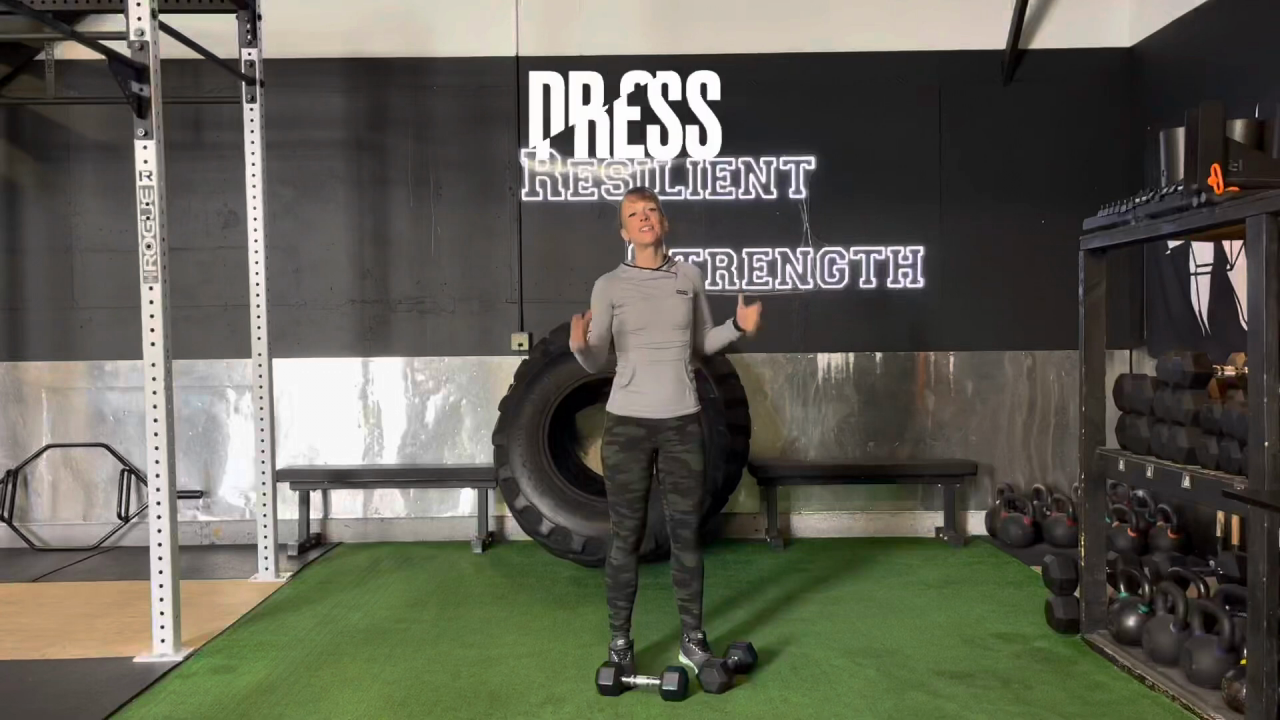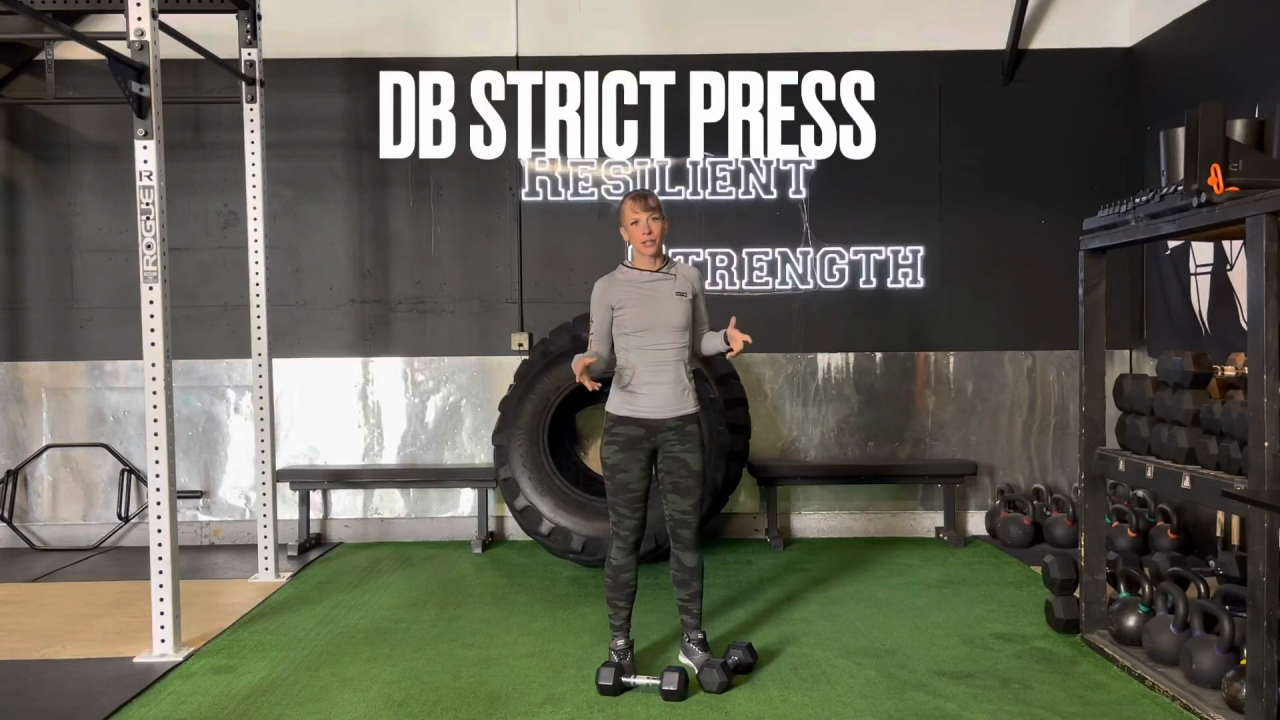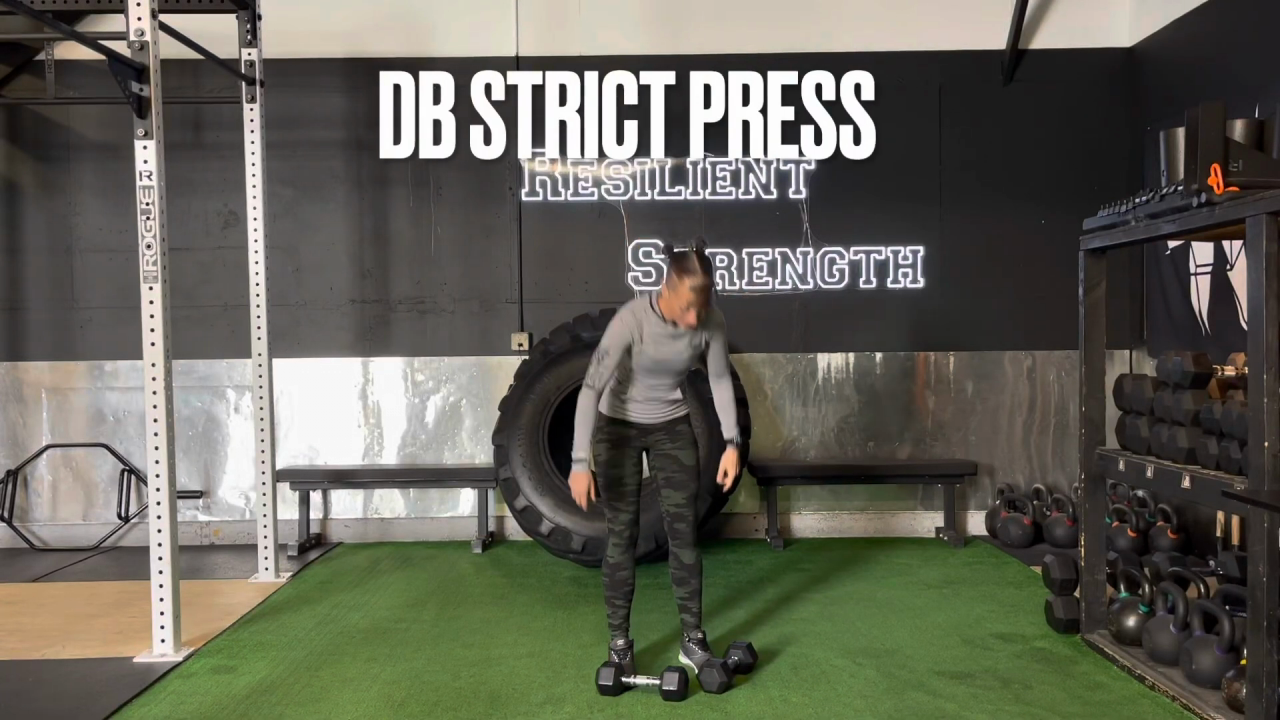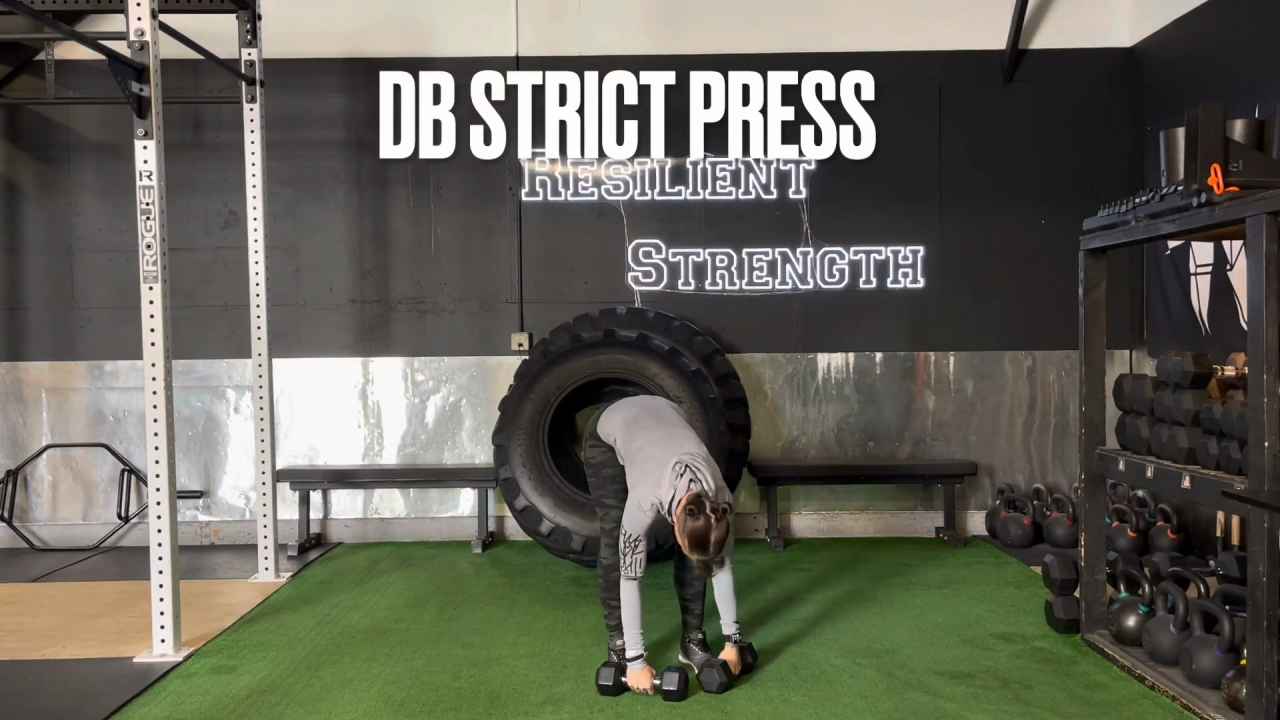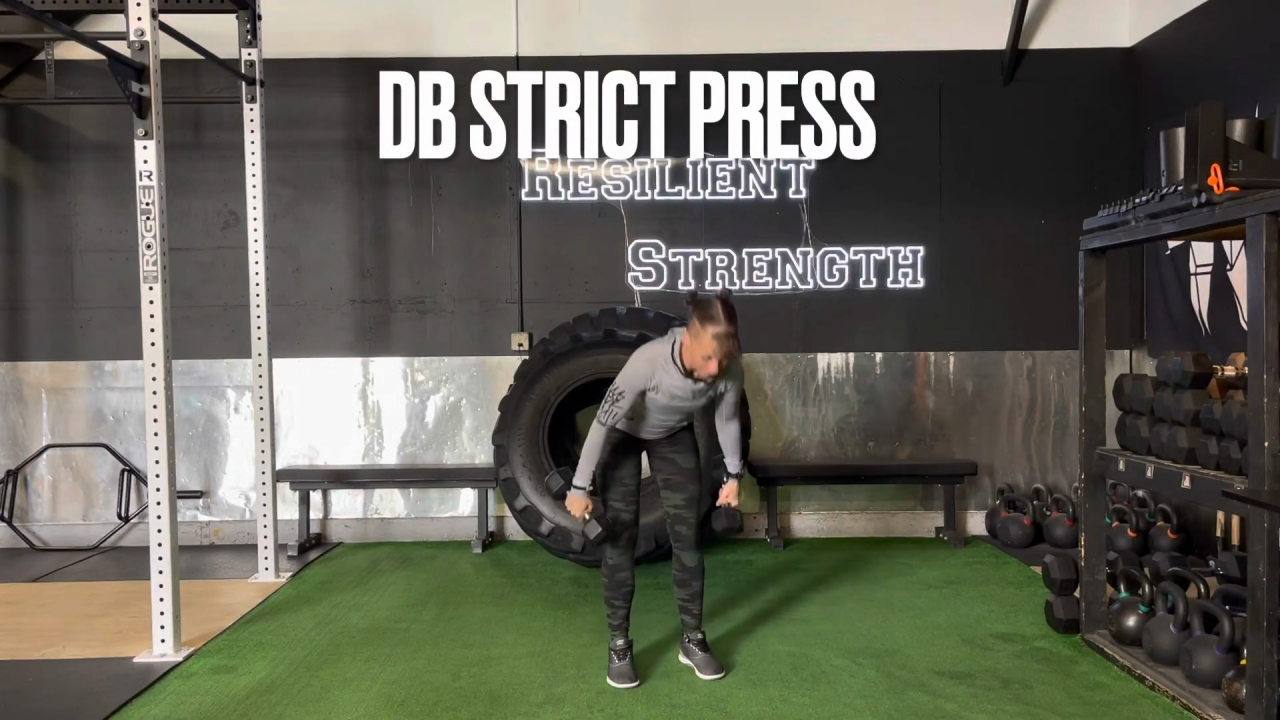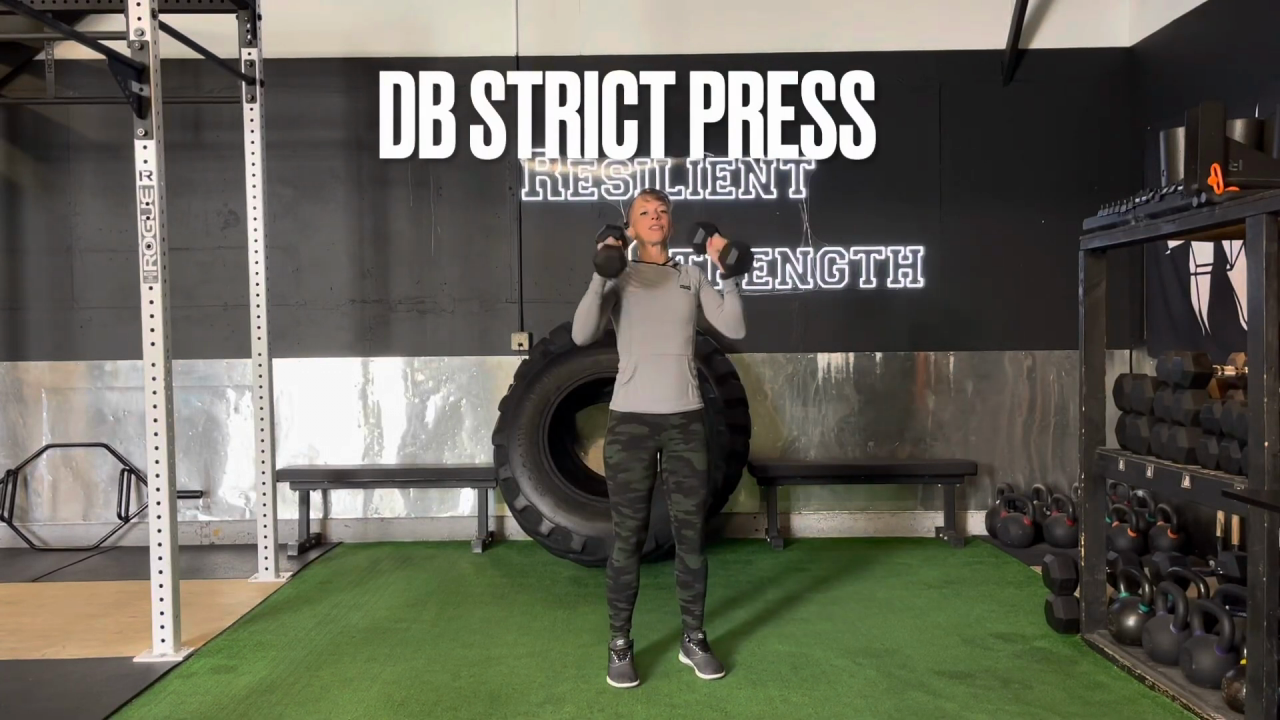
dt=0.7s
person 1, frame 1
left shoulder: (689, 277)
right shoulder: (609, 286)
right elbow: (597, 361)
left wrist: (737, 326)
right wrist: (580, 344)
left hip: (681, 422)
right hip: (627, 423)
left knee: (686, 532)
right knee: (625, 536)
left ankle: (692, 636)
right ankle: (619, 640)
person 1, frame 2
left shoulder: (688, 278)
right shoulder: (608, 287)
right elbow: (601, 353)
left wrist: (727, 339)
right wrist: (585, 362)
left hip: (681, 422)
right hip: (627, 423)
left knee: (686, 533)
right knee: (625, 536)
left ankle: (693, 636)
right ankle: (620, 641)
person 1, frame 3
left shoulder: (708, 319)
right shoulder: (632, 316)
left elbow: (720, 378)
right elbow: (591, 387)
left wrist: (731, 441)
right wrist: (581, 460)
left hip: (673, 426)
right hip: (620, 425)
left knee: (683, 529)
right knee: (620, 535)
left ankle: (693, 639)
right ankle: (618, 642)
person 1, frame 4
left shoulder: (717, 501)
right shoulder: (647, 497)
left elbow: (722, 568)
right elbow: (630, 576)
left wrist: (732, 640)
right wrist: (636, 659)
right hip: (609, 433)
left knee: (700, 556)
right knee: (615, 538)
left ankle: (693, 638)
right ankle: (618, 645)
person 1, frame 5
left shoulder: (727, 369)
right shoulder: (650, 360)
left elbow: (728, 420)
right elbow: (603, 422)
left wrist: (733, 475)
right wrist: (580, 486)
left hip: (675, 437)
right hip: (625, 434)
left knee: (687, 533)
right knee: (620, 534)
left ankle: (693, 639)
right ankle: (619, 646)
person 1, frame 6
left shoulder: (692, 276)
right shoulder: (619, 276)
left elbow: (735, 330)
right elbow: (581, 335)
left wrist: (726, 270)
right wrist: (601, 273)
left hip: (686, 421)
right hip: (631, 420)
left knee: (691, 533)
right knee: (628, 536)
left ankle: (694, 640)
right ankle: (620, 645)
